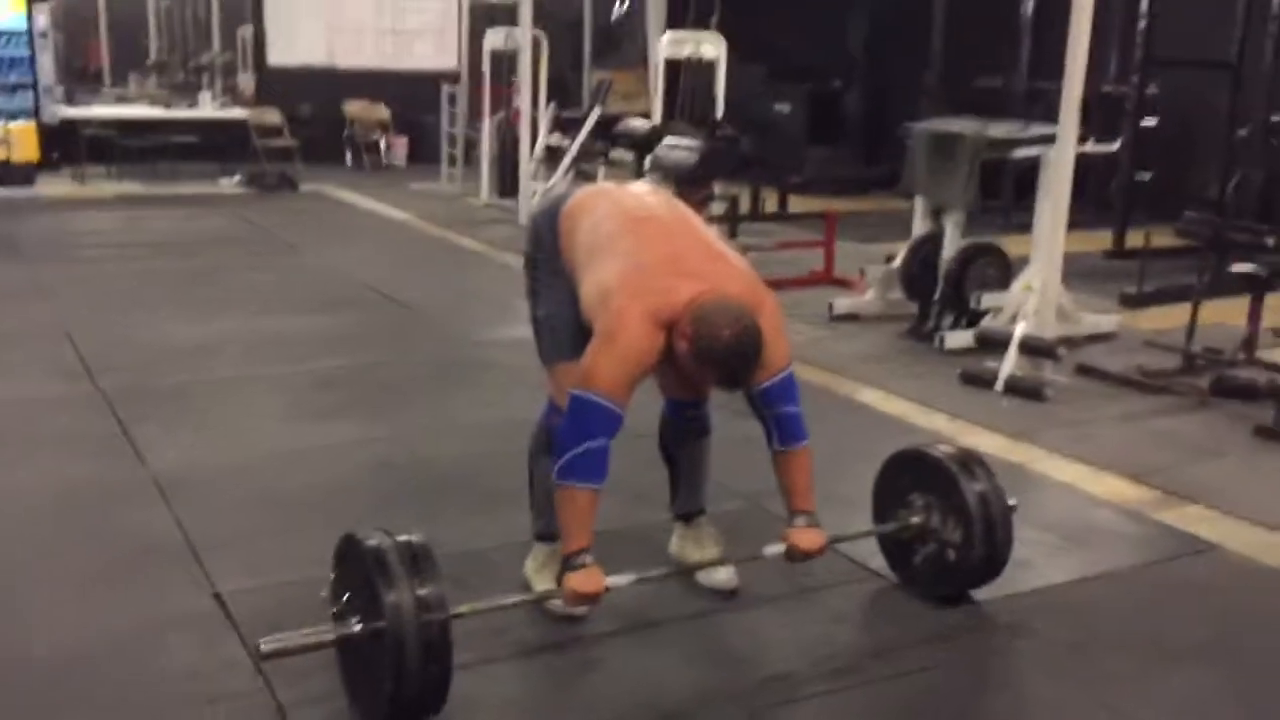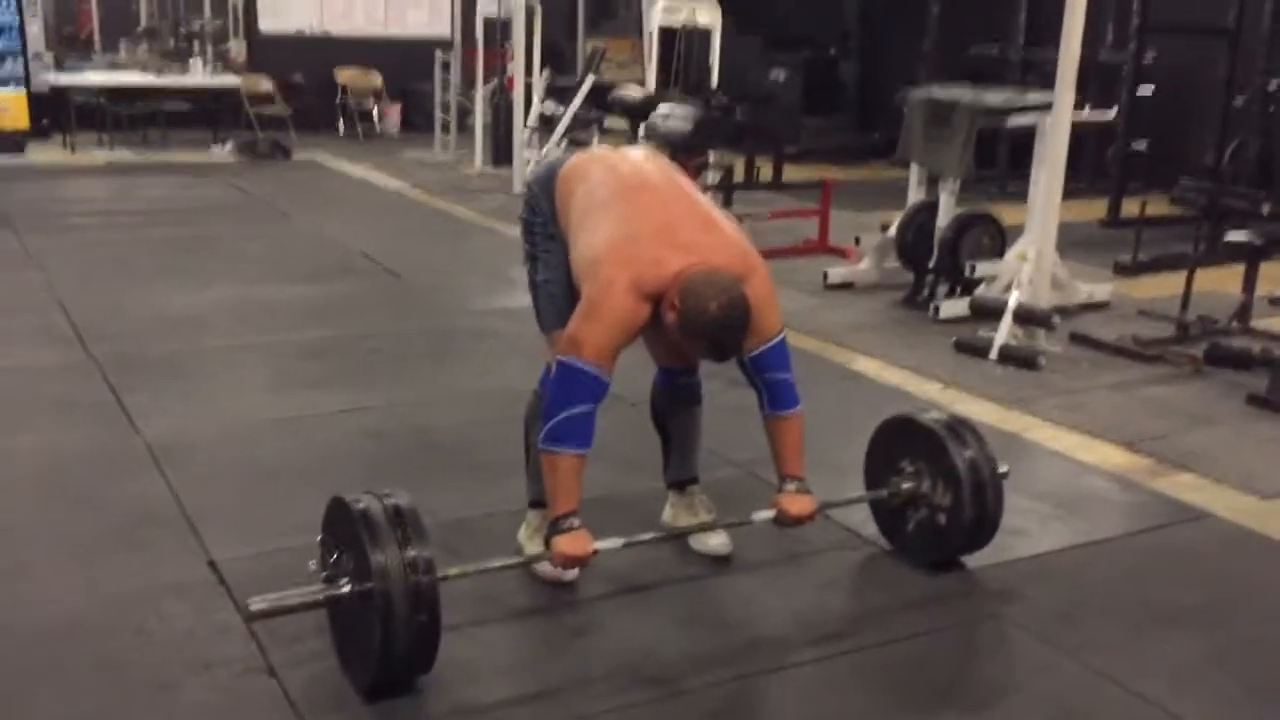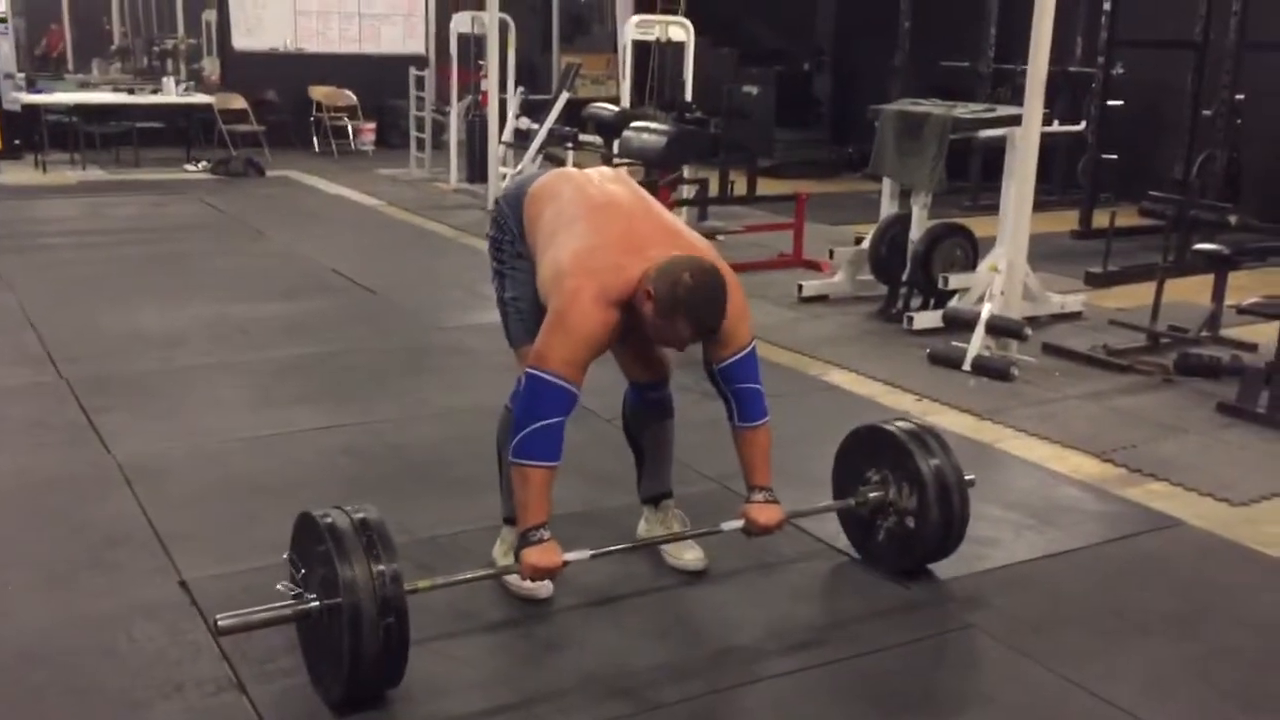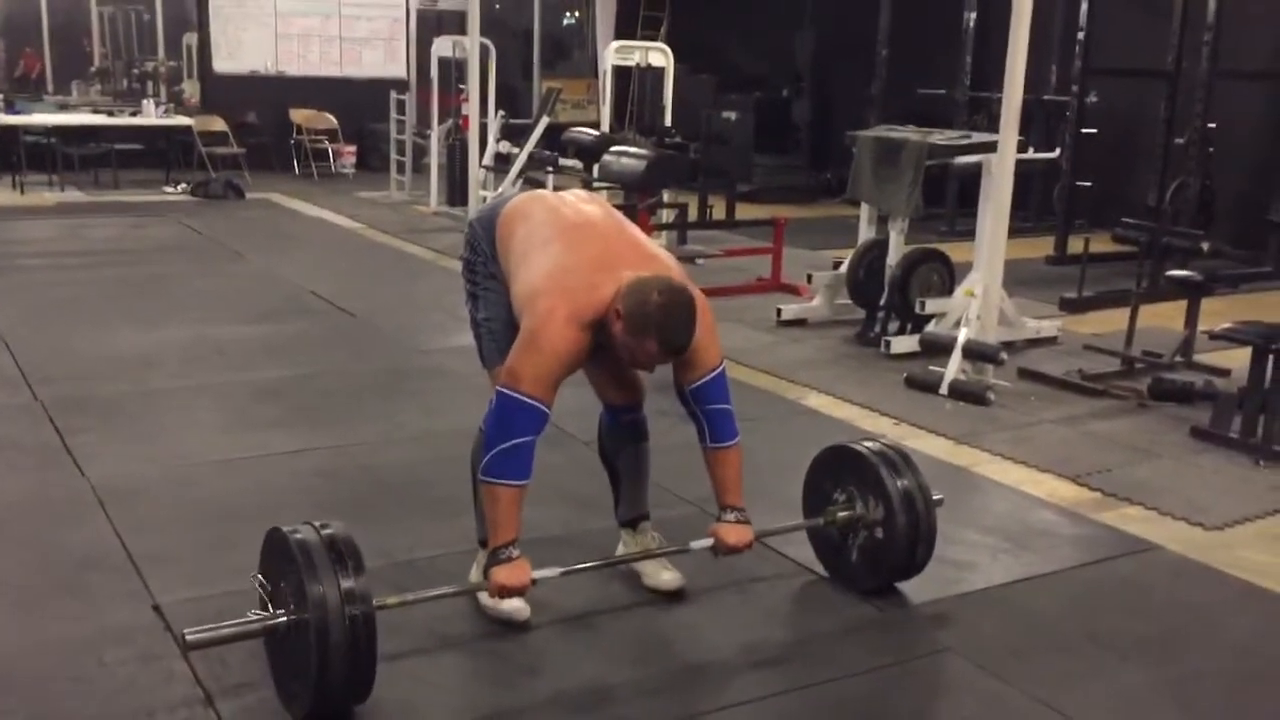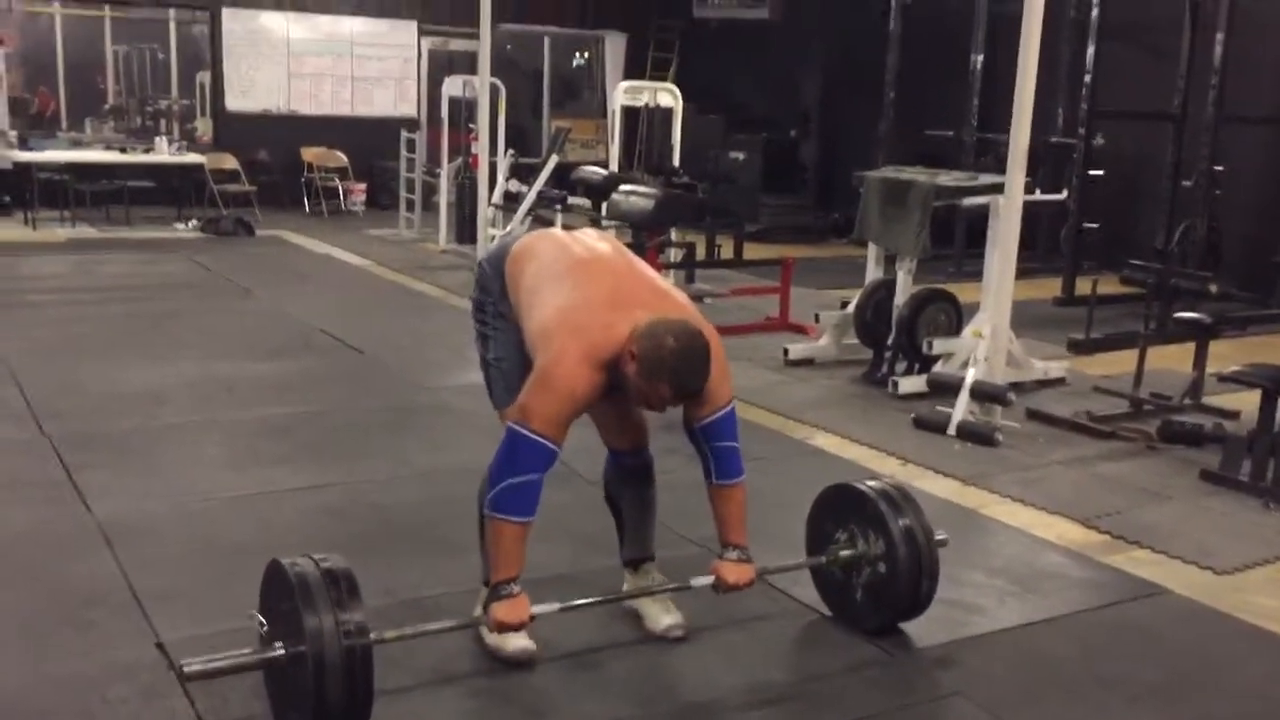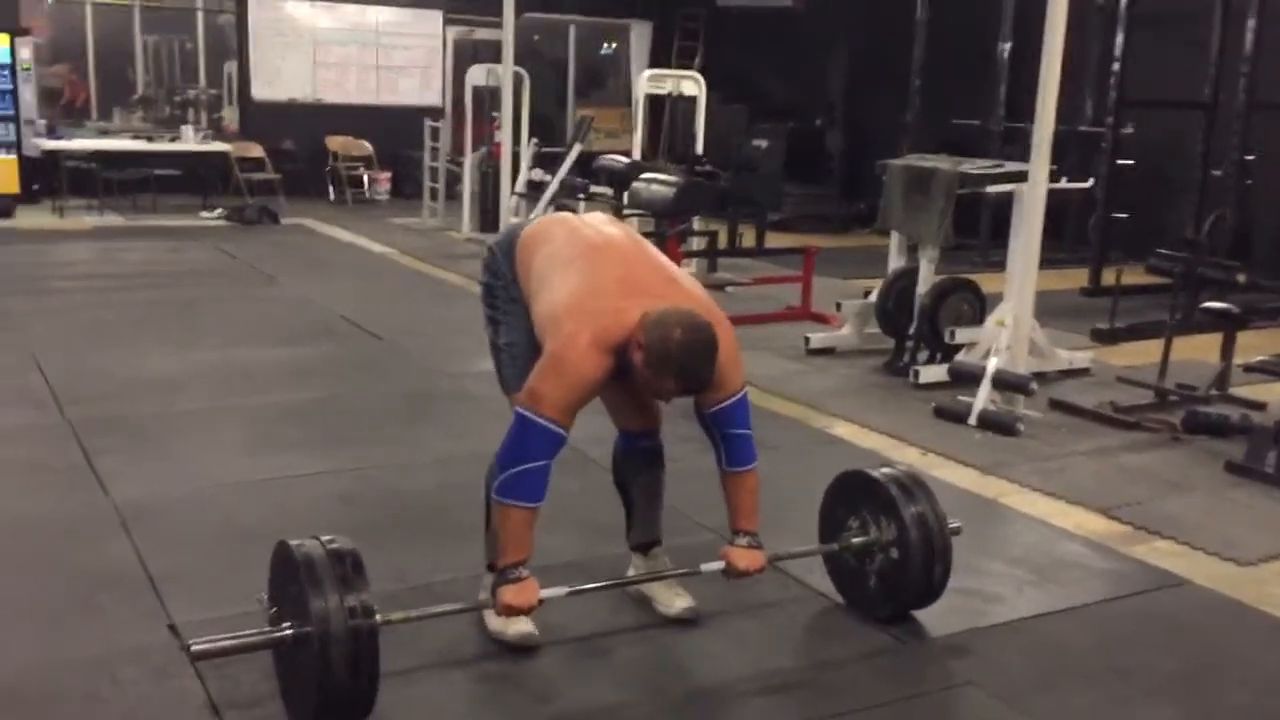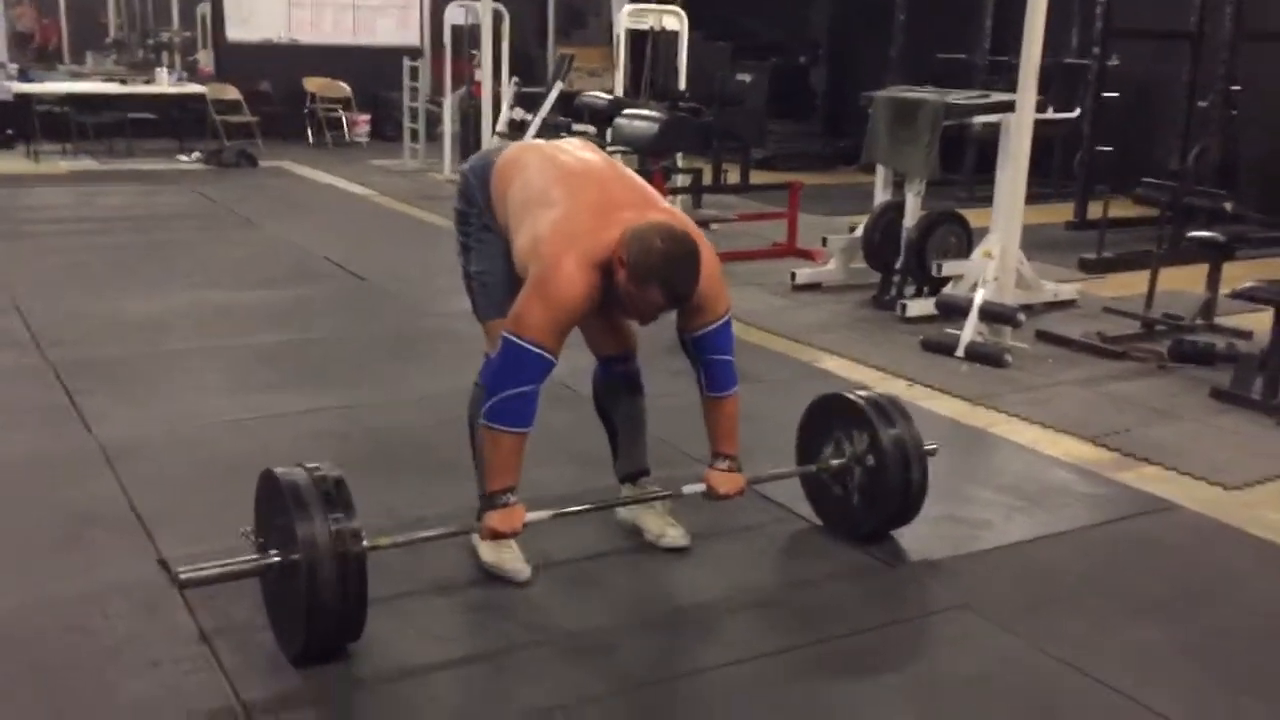
dt=0.7s
person 1, frame 1
left shoulder: (756, 308)
right shoulder: (634, 322)
left elbow: (781, 410)
right elbow: (585, 433)
left wrist: (803, 517)
right wrist: (578, 559)
right hip: (563, 231)
left knee: (689, 397)
right knee: (573, 399)
left ankle: (690, 527)
right ankle: (549, 547)
person 1, frame 2
left shoulder: (748, 276)
right shoulder: (621, 289)
left elbow: (774, 377)
right elbow: (571, 399)
left wrist: (793, 483)
right wrist: (566, 523)
left knee: (679, 365)
right knee: (569, 364)
left ankle: (684, 496)
right ankle: (542, 514)
person 1, frame 3
left shoulder: (715, 287)
right shoulder: (589, 300)
left elbow: (744, 387)
right elbow: (541, 411)
left wrist: (761, 493)
right wrist: (536, 535)
left knee: (651, 377)
right knee: (539, 385)
left ankle: (658, 511)
right ankle: (514, 532)
person 1, frame 4
left shoulder: (686, 310)
right shoulder: (560, 321)
left elbow: (713, 409)
right elbow: (511, 431)
left wrist: (733, 512)
right wrist: (505, 553)
left knee: (627, 399)
right knee: (514, 408)
left ankle: (636, 533)
right ankle: (488, 555)
person 1, frame 5
left shoulder: (700, 346)
right shoulder: (575, 360)
left elbow: (721, 447)
right elbow: (520, 466)
left wrist: (735, 550)
right wrist: (507, 589)
right hip: (507, 282)
left knee: (630, 443)
right knee: (521, 445)
left ankle: (638, 573)
right ankle: (492, 595)
person 1, frame 6
left shoulder: (712, 334)
right shoulder: (582, 346)
left elbow: (734, 434)
right elbow: (527, 451)
left wrist: (745, 536)
right wrist: (514, 573)
left knee: (643, 427)
right knee: (532, 431)
left ankle: (646, 558)
right ankle: (495, 578)
person 1, frame 7
left shoulder: (698, 263)
right shoulder: (568, 270)
left elbow: (715, 358)
right elbow: (515, 381)
left wrist: (725, 460)
right wrist: (502, 498)
right hip: (491, 193)
left knee: (619, 354)
right knee: (506, 359)
left ankle: (636, 489)
right ankle: (490, 516)
